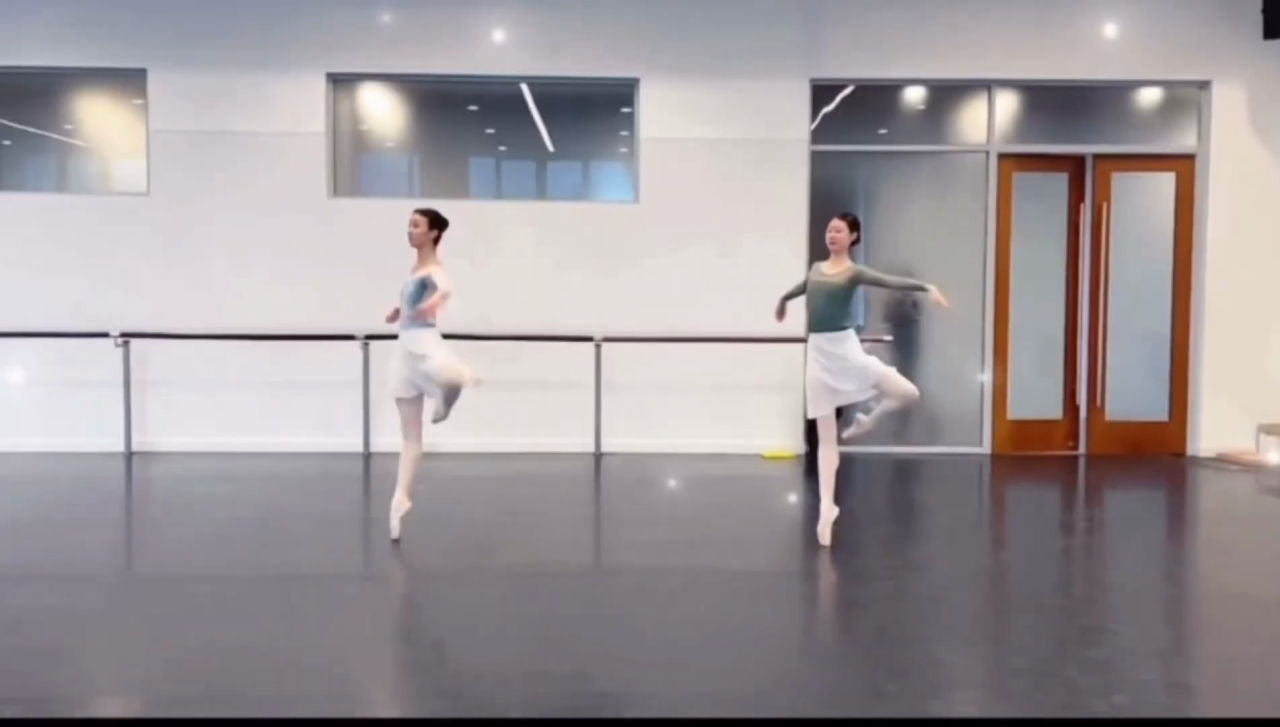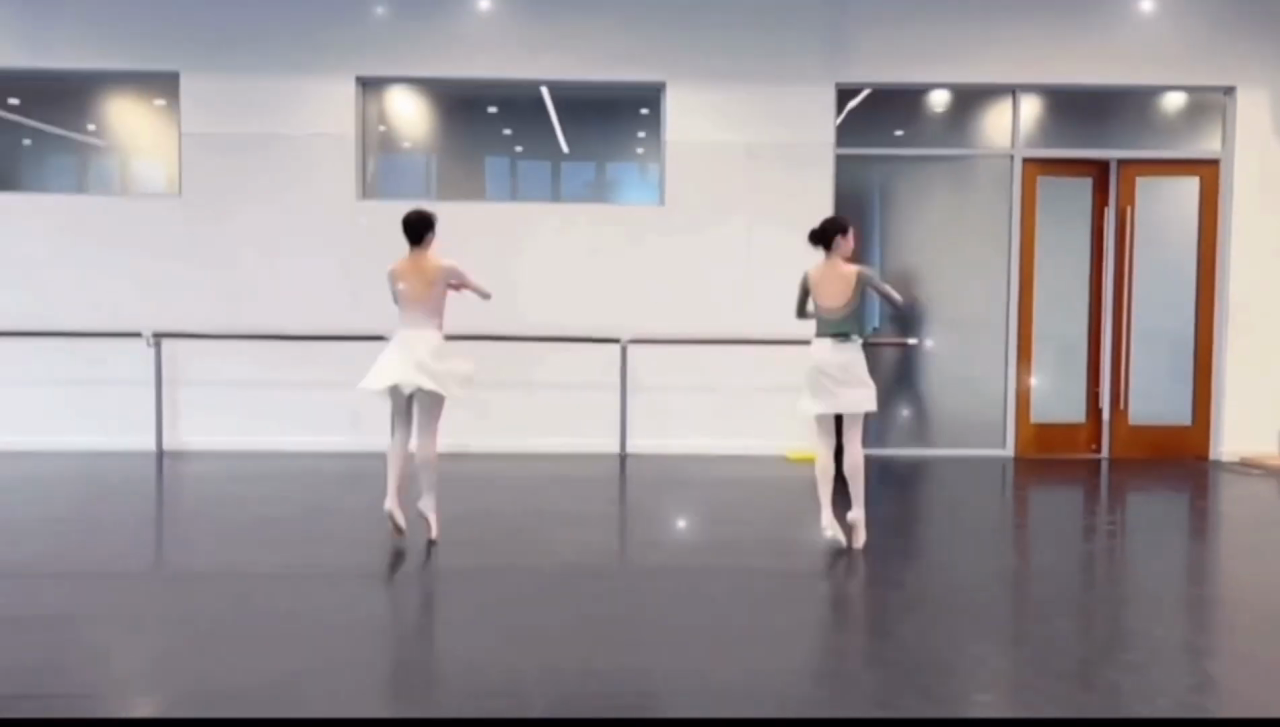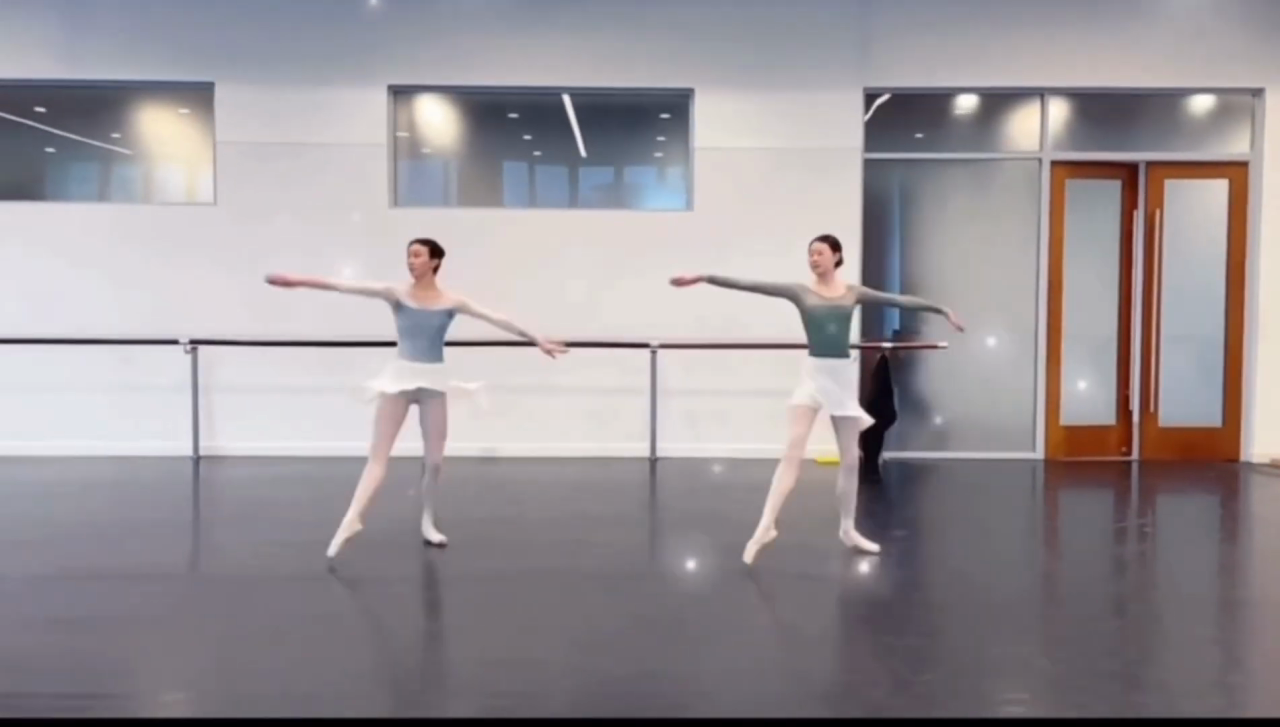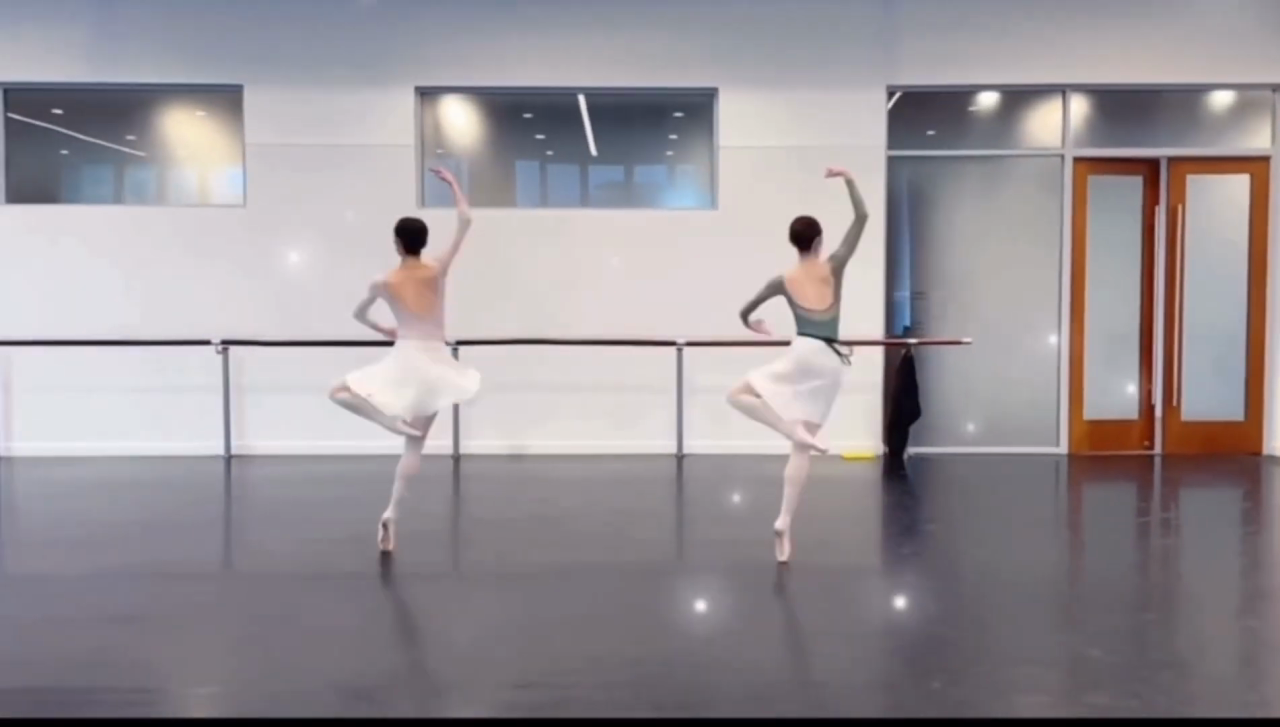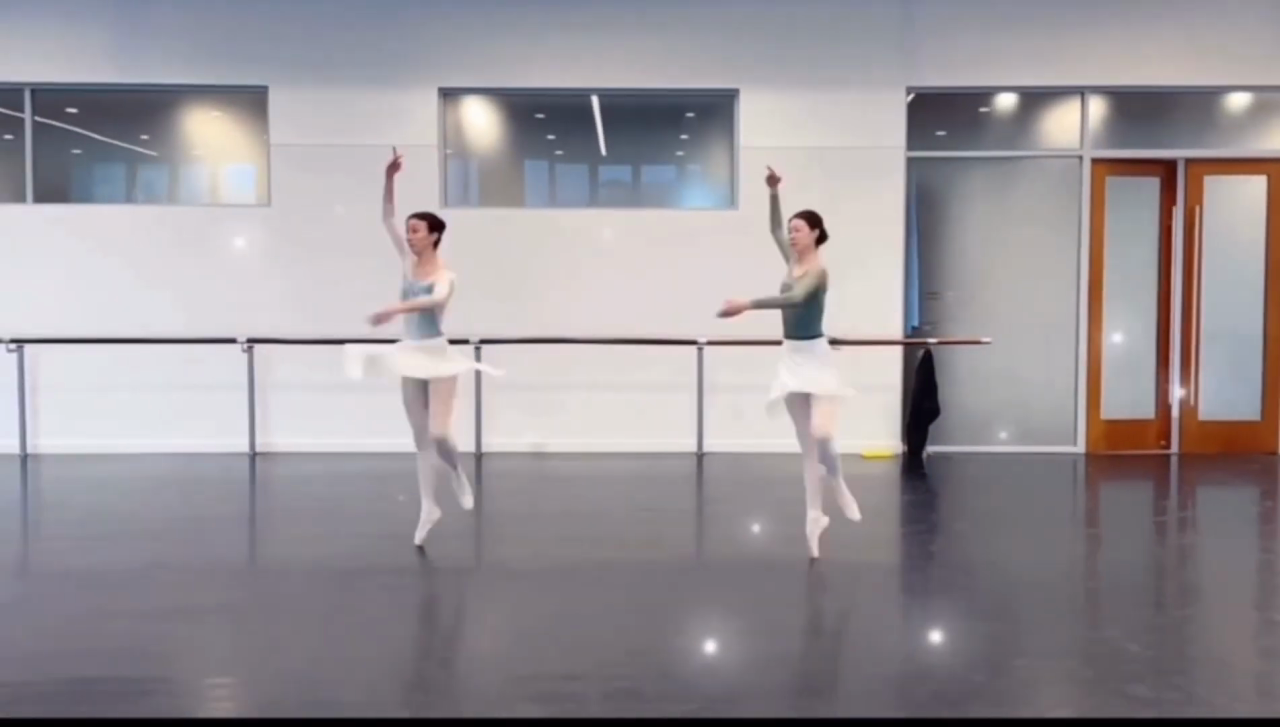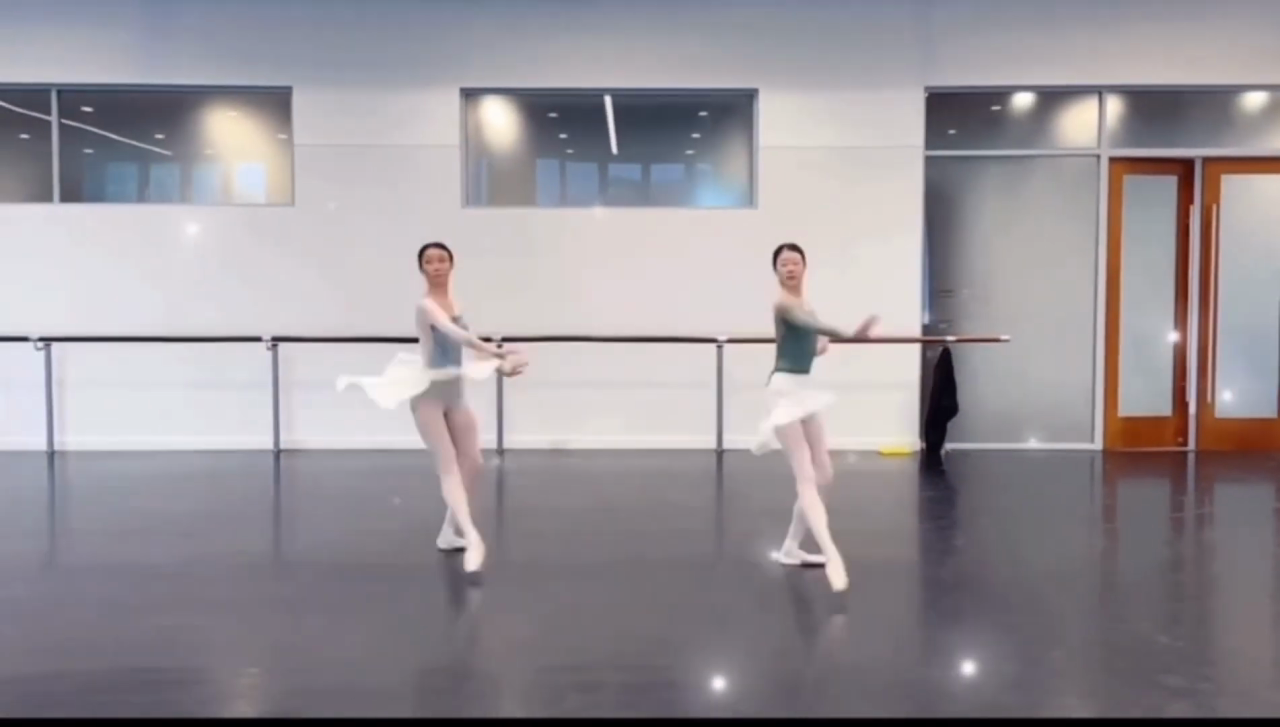
dt=0.4s
person 1, frame 1
left shoulder: (855, 272)
right shoulder: (816, 270)
left elbow: (895, 281)
right elbow: (801, 288)
left wrist: (928, 288)
right wrist: (783, 300)
left hip: (845, 349)
right hip: (818, 354)
left knee: (907, 393)
right knee: (827, 437)
left ankle: (867, 421)
right ankle: (826, 508)
person 1, frame 2
left shoulder: (811, 275)
right shoulder: (860, 273)
left elbow: (802, 312)
right elbow: (899, 303)
left hip: (821, 356)
right hip: (849, 355)
left knee: (825, 444)
right knee: (852, 443)
left ankle: (827, 516)
right ankle: (858, 512)
person 1, frame 3
left shoulder: (854, 293)
right shoulder: (798, 290)
left elbow: (898, 300)
right elbow: (749, 285)
left wrist: (942, 310)
right wrist: (704, 277)
left hip: (842, 377)
right hip: (811, 376)
left knee: (851, 461)
right knee: (791, 455)
left ankle: (848, 530)
right ankle: (765, 527)
person 1, frame 4
left shoulder: (785, 280)
right shoulder: (834, 265)
left elbow: (748, 308)
right elbow: (862, 218)
left wrist: (748, 320)
right wrist: (847, 179)
left hip: (802, 356)
right hip: (828, 361)
right knee: (800, 452)
right ankle: (785, 521)
person 1, frame 5
left shoulder: (817, 271)
right shoulder: (794, 263)
left elbow: (794, 299)
right elbow: (778, 233)
left wrist: (748, 303)
right wrist: (773, 191)
left hip: (817, 358)
right hip: (792, 358)
left knee: (820, 433)
right knee: (807, 445)
left ankle: (837, 483)
right ankle: (815, 516)
person 1, frame 6
left shoulder: (801, 304)
right shoulder: (784, 306)
right elbow: (811, 325)
left wrist: (818, 343)
right wrist: (849, 334)
left hip: (802, 390)
right hip: (786, 391)
left knee: (823, 475)
right knee: (806, 480)
left ankle: (791, 547)
right ankle: (831, 555)
person 2, frame 1
left shoulder: (434, 269)
right shoulder: (416, 269)
left elbow: (445, 286)
left wrist: (436, 300)
right wrist: (402, 308)
left hip: (426, 346)
right hip: (406, 351)
left knee: (453, 379)
right knee: (410, 434)
left ankle: (443, 406)
right ankle: (400, 500)
person 2, frame 2
left shoulder: (396, 271)
right shoulder: (447, 268)
right elbow: (486, 295)
right wrist: (455, 286)
left hip: (402, 349)
right hip: (432, 352)
left knee: (400, 434)
right knee: (428, 437)
left ankle: (393, 498)
right ankle: (427, 505)
person 2, frame 3
left shoulder: (452, 301)
right shoulder: (395, 292)
left elbow: (498, 320)
right elbow: (345, 286)
left wrist: (538, 341)
right wrist: (301, 281)
left hip: (434, 382)
right hip: (398, 381)
left knee: (434, 461)
right knee: (378, 456)
left ankle: (428, 523)
right ankle: (351, 519)
person 2, frame 4
left shoulder: (384, 282)
right shoulder: (439, 270)
left elbow: (359, 314)
right elbow: (466, 222)
left wrist: (383, 329)
right wrist: (454, 185)
left hip: (404, 362)
right hip: (436, 364)
left knee: (339, 393)
right knee: (415, 448)
right ankle: (391, 513)
person 2, frame 5
left shoulder: (446, 276)
right shoulder: (407, 264)
left elbow: (439, 300)
right elbow: (388, 216)
left wrist: (396, 309)
right wrist: (390, 176)
left hip: (437, 359)
right hip: (409, 359)
left knee: (439, 435)
right knee: (422, 443)
left ankle: (457, 474)
right ankle: (429, 508)
person 2, frame 6
left shoulder: (451, 304)
right shoulder: (425, 304)
left elbow: (467, 337)
right elbow: (456, 336)
left wrist: (501, 357)
right wrist: (498, 355)
left hip: (456, 391)
right hip: (427, 393)
left knee: (474, 466)
right knee: (449, 468)
left ankle: (450, 533)
right ankle: (473, 536)
